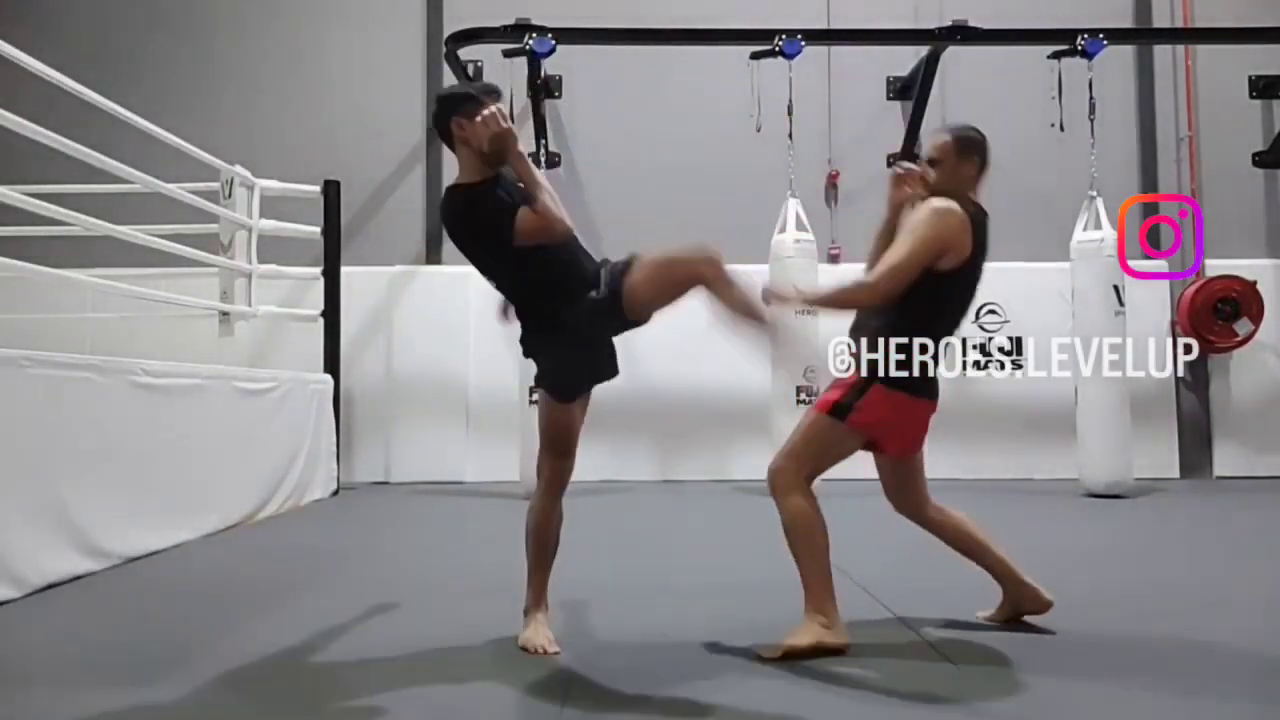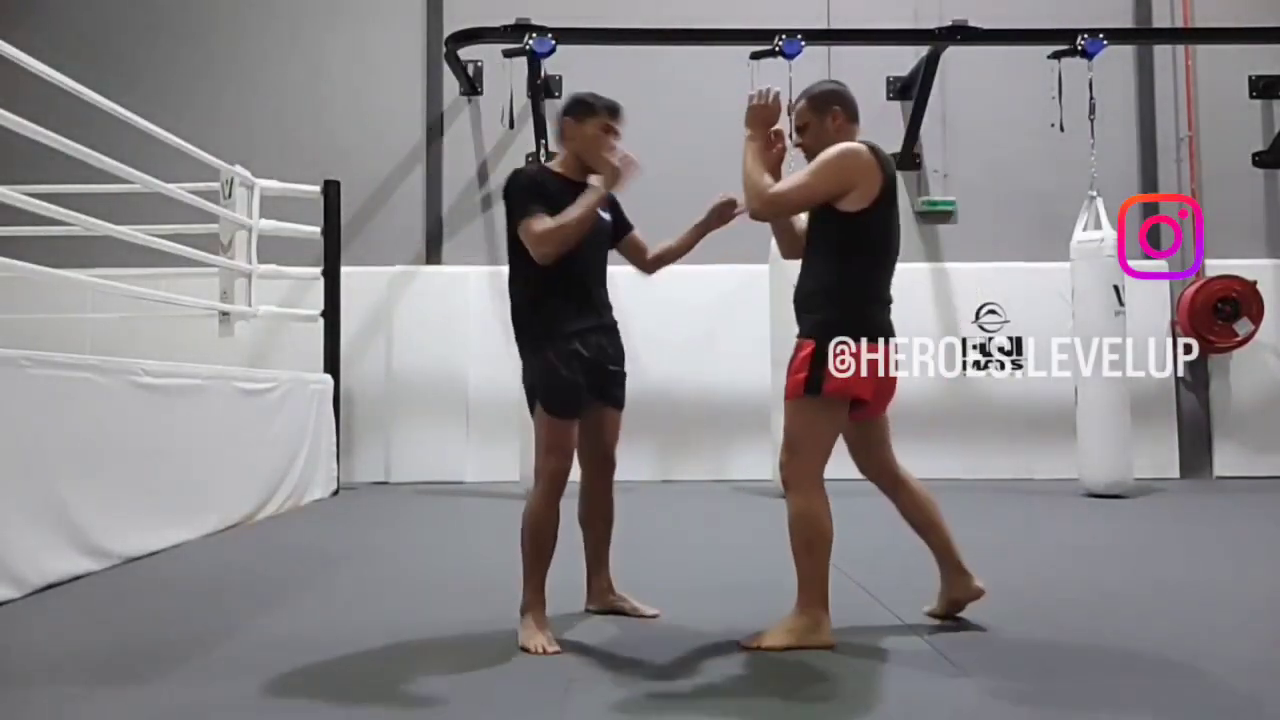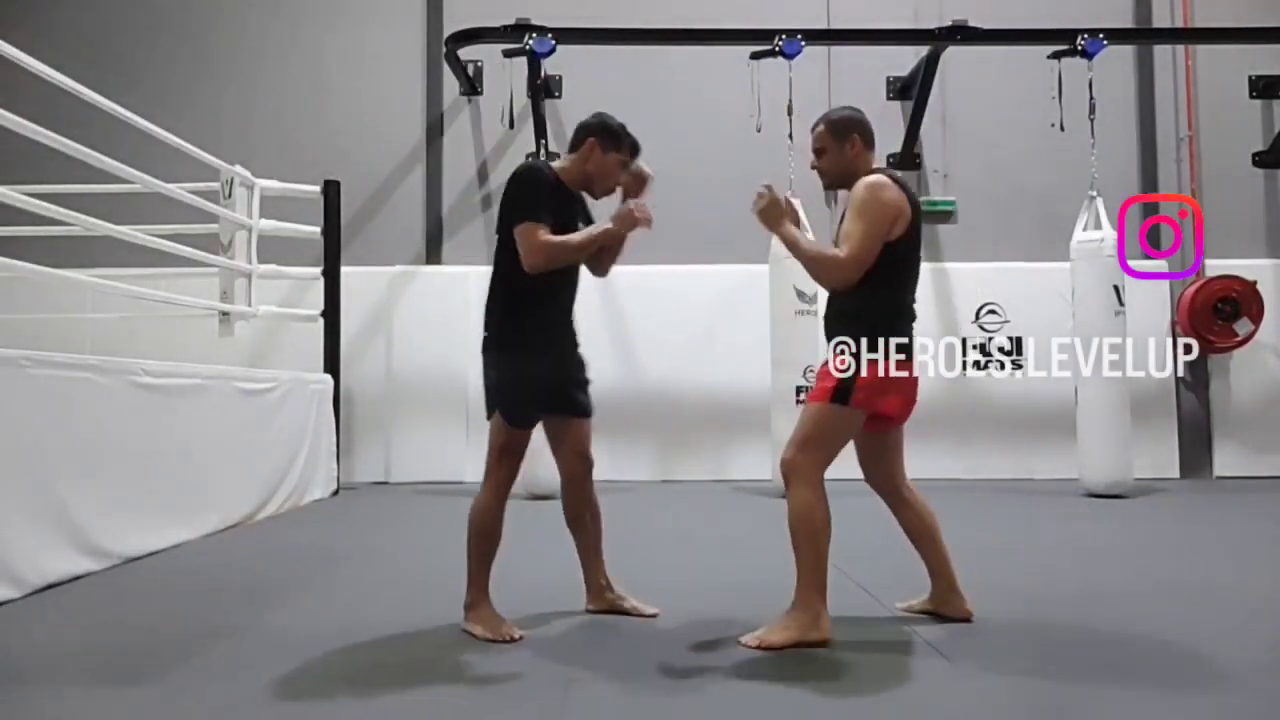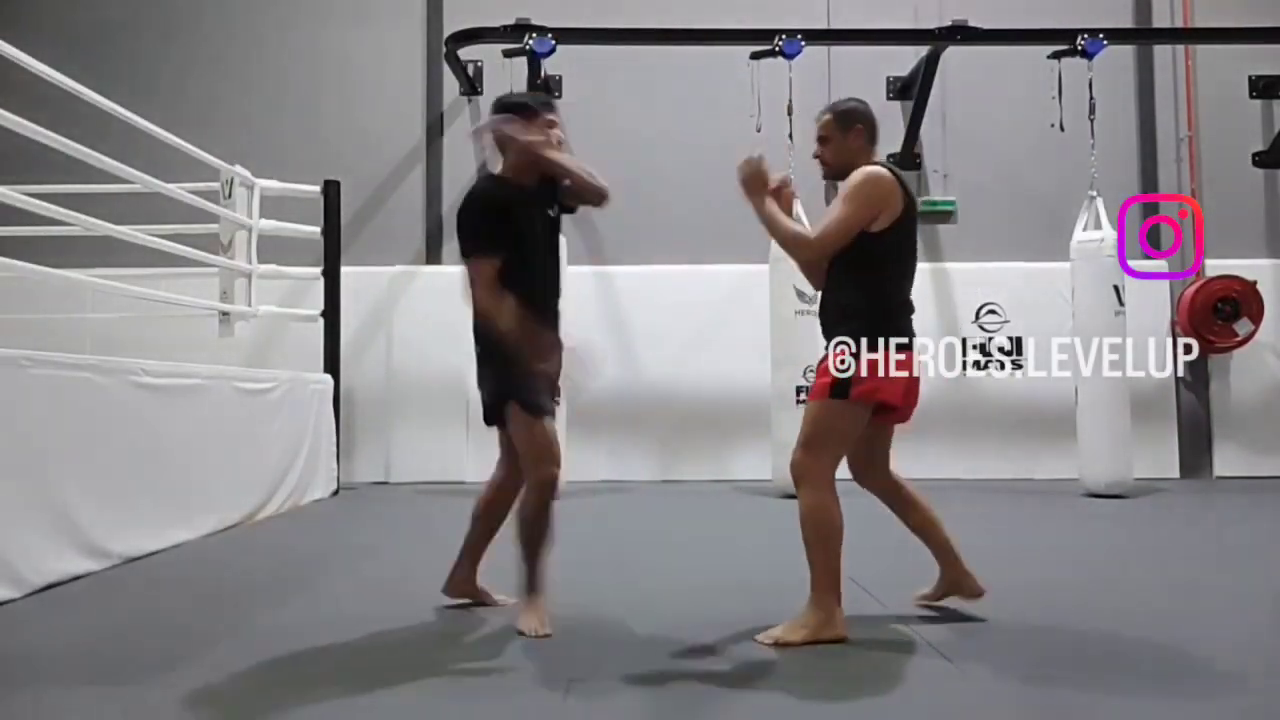
dt=0.5s
person 1, frame 1
left shoulder: (509, 177)
right shoulder: (463, 206)
right elbow: (558, 228)
right wrist: (517, 162)
left hip: (601, 286)
right hip: (559, 329)
left knee: (699, 261)
right knee: (554, 472)
right ankle: (536, 609)
person 1, frame 2
left shoulder: (602, 199)
right shoulder: (526, 183)
left elbow: (646, 261)
right elbow: (544, 247)
left wrist: (707, 224)
right wrist: (600, 187)
left hip: (602, 339)
right hip: (550, 345)
left knee: (601, 470)
right knee: (553, 475)
left ankle: (600, 587)
right ankle: (532, 611)
person 1, frame 3
left shoulder: (571, 197)
right shoulder: (533, 179)
left elbow: (599, 266)
right elbow: (536, 257)
left wrist: (622, 220)
right wrist: (613, 224)
left hip: (558, 349)
right hip: (515, 350)
left knee: (580, 468)
right knee: (502, 474)
left ankle: (600, 587)
right ankle: (476, 603)
person 1, frame 4
left shoulder: (542, 184)
right shoulder: (487, 201)
left elbow: (597, 194)
right elbow: (484, 294)
left wrist: (547, 156)
right wrist: (535, 352)
left hip: (539, 347)
right hip: (511, 352)
left knee: (516, 472)
right knee: (544, 469)
left ankle: (463, 577)
right ankle: (532, 592)
person 2, frame 1
left shoulder: (942, 215)
right shoulder: (959, 223)
left elbow: (875, 289)
right elbow: (888, 281)
left wrist: (800, 297)
right wrist: (897, 210)
left hip: (883, 376)
right hip: (904, 381)
left knee: (787, 476)
right knee: (913, 502)
left ankle: (822, 620)
right ankle: (1021, 590)
person 2, frame 2
left shoulder: (850, 157)
right shoulder: (851, 177)
left elbow: (761, 204)
right elbow: (794, 243)
left wrist: (754, 139)
right wrist: (773, 165)
left hip: (836, 339)
right hip: (862, 339)
left knee: (799, 472)
right knee: (881, 466)
left ankle: (811, 619)
right ankle: (956, 576)
person 2, frame 3
left shoulder: (875, 189)
right shoulder: (870, 198)
left elbow: (842, 272)
right elbow: (837, 277)
left wrist: (782, 228)
right wrist: (790, 228)
left hip: (869, 354)
right hip: (881, 355)
left knee: (799, 467)
right knee: (889, 481)
left ankle: (808, 613)
right ankle: (947, 594)
person 2, frame 4
left shoulder: (871, 180)
right shoulder: (866, 191)
left elbow: (813, 247)
right elbow: (822, 274)
left wrist: (762, 202)
right wrist: (781, 209)
left hip: (866, 349)
right hip: (881, 351)
left knee: (810, 467)
right knee: (873, 475)
left ankle: (825, 613)
right ankle: (955, 573)
